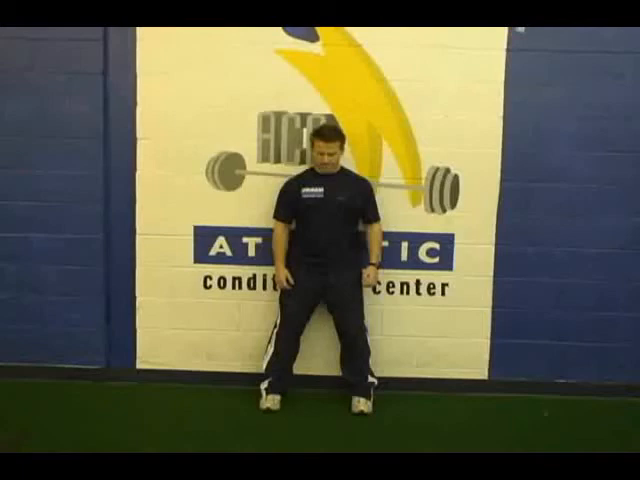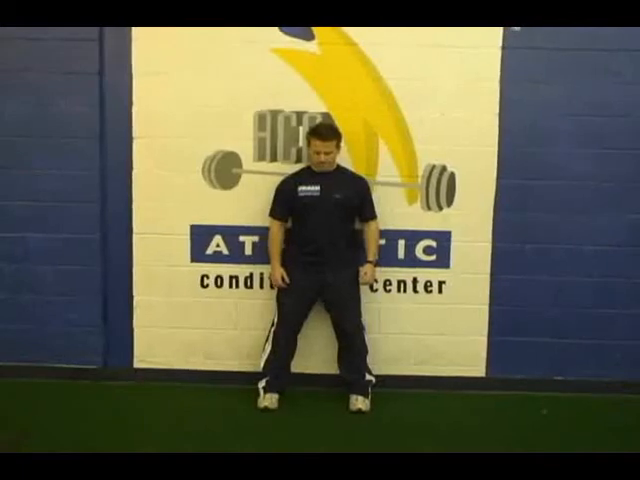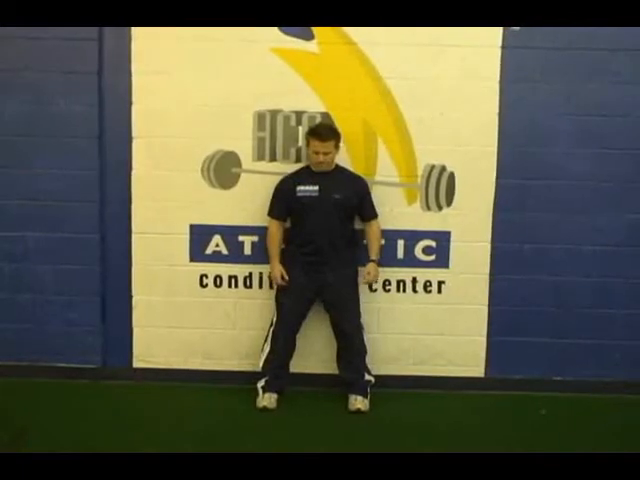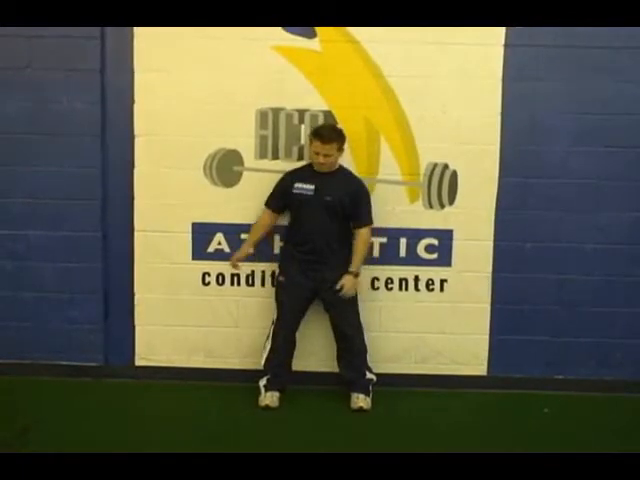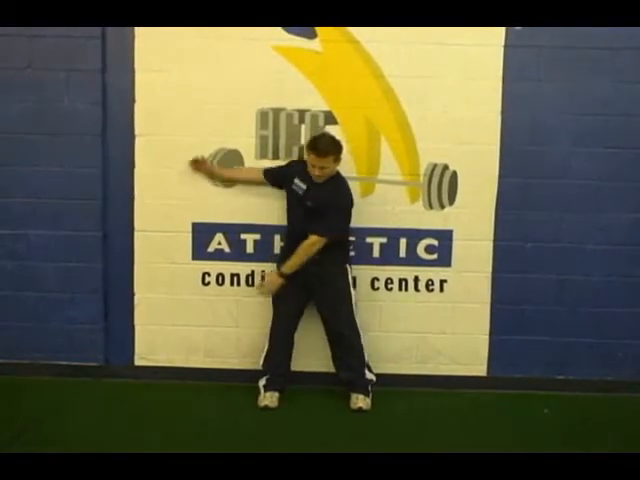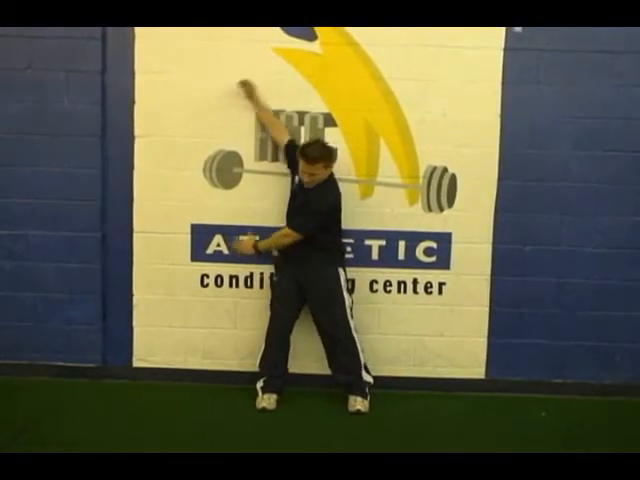
dt=0.5s
person 1, frame 1
left shoulder: (359, 186)
right shoulder: (295, 185)
left elbow: (373, 226)
right elbow: (281, 227)
left wrist: (372, 264)
right wrist: (280, 265)
left hip: (345, 274)
right hip: (301, 272)
left knee: (353, 333)
right knee: (287, 330)
left ankle: (361, 391)
right ankle: (273, 388)
person 1, frame 2
left shoulder: (355, 184)
right shoulder: (292, 184)
left elbow: (369, 224)
right elbow: (277, 225)
left wrist: (370, 261)
right wrist: (275, 264)
left hip: (342, 272)
right hip: (298, 271)
left knee: (351, 331)
right knee: (284, 328)
left ankle: (360, 389)
right ankle: (271, 387)
person 1, frame 3
left shoulder: (354, 183)
right shoulder: (290, 183)
left elbow: (371, 223)
right elbow: (276, 224)
left wrist: (373, 260)
right wrist: (275, 262)
left hip: (341, 271)
right hip: (297, 270)
left knee: (349, 330)
right knee: (283, 328)
left ankle: (358, 389)
right ankle: (270, 386)
person 1, frame 4
left shoulder: (353, 186)
right shoulder: (293, 179)
left elbow: (362, 231)
right elbow: (270, 214)
left wrist: (353, 272)
right wrist: (246, 247)
left hip: (336, 271)
right hip: (295, 267)
left knee: (348, 329)
right knee: (284, 326)
left ankle: (360, 387)
right ankle: (272, 385)
person 1, frame 5
left shoulder: (339, 195)
right shoulder: (296, 170)
left elbow: (315, 243)
right elbow: (259, 175)
left wrist: (282, 274)
right wrist: (216, 172)
left hip: (330, 267)
right hip: (293, 261)
left knee: (342, 326)
right knee: (281, 325)
left ankle: (360, 386)
right ankle: (271, 385)
person 1, frame 6
left shoulder: (326, 198)
right shoulder: (301, 162)
left elbow: (289, 235)
right elbow: (279, 131)
left wrist: (256, 246)
right wrist: (254, 99)
left hip: (324, 269)
right hip: (290, 265)
left knee: (337, 329)
right knee: (278, 326)
left ankle: (358, 389)
right ankle: (269, 387)
